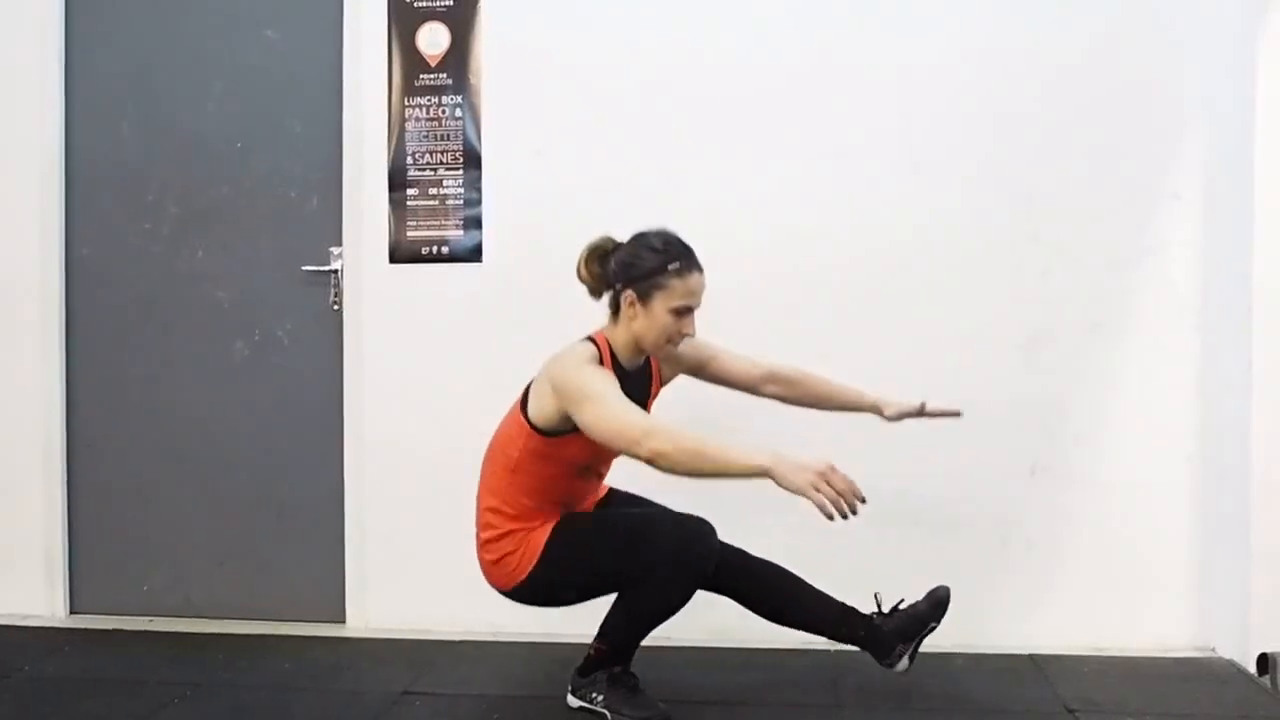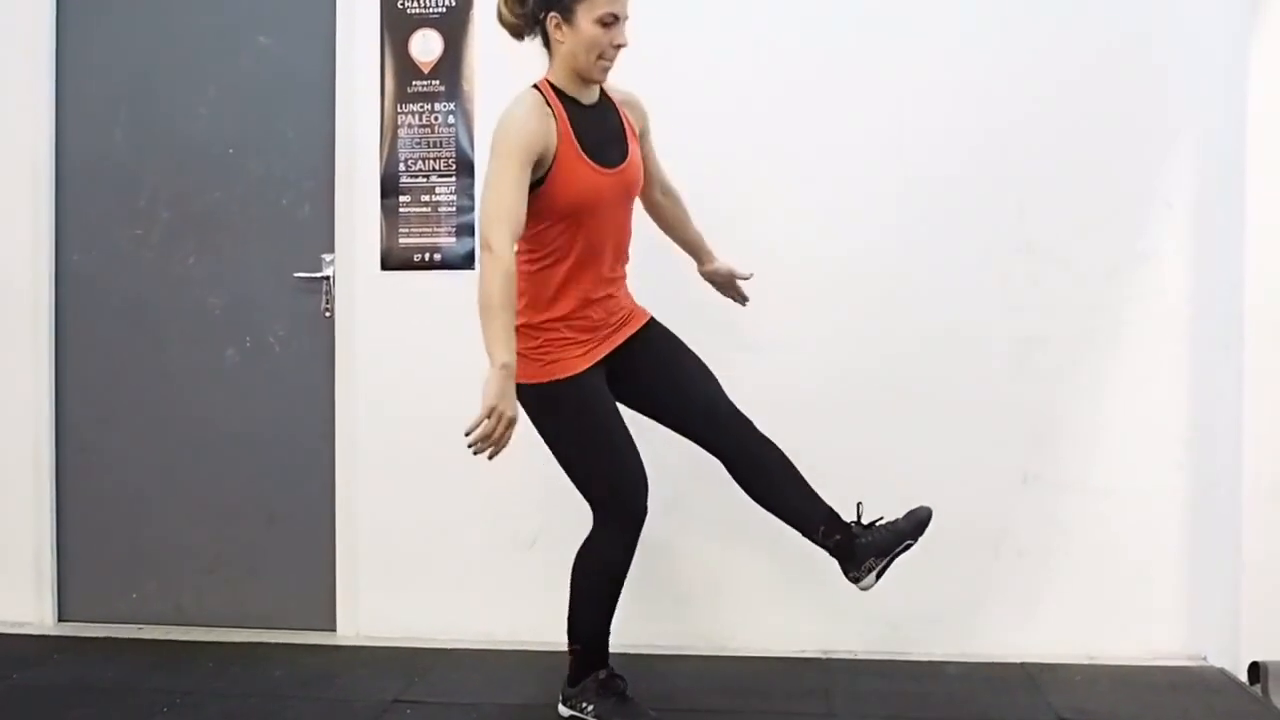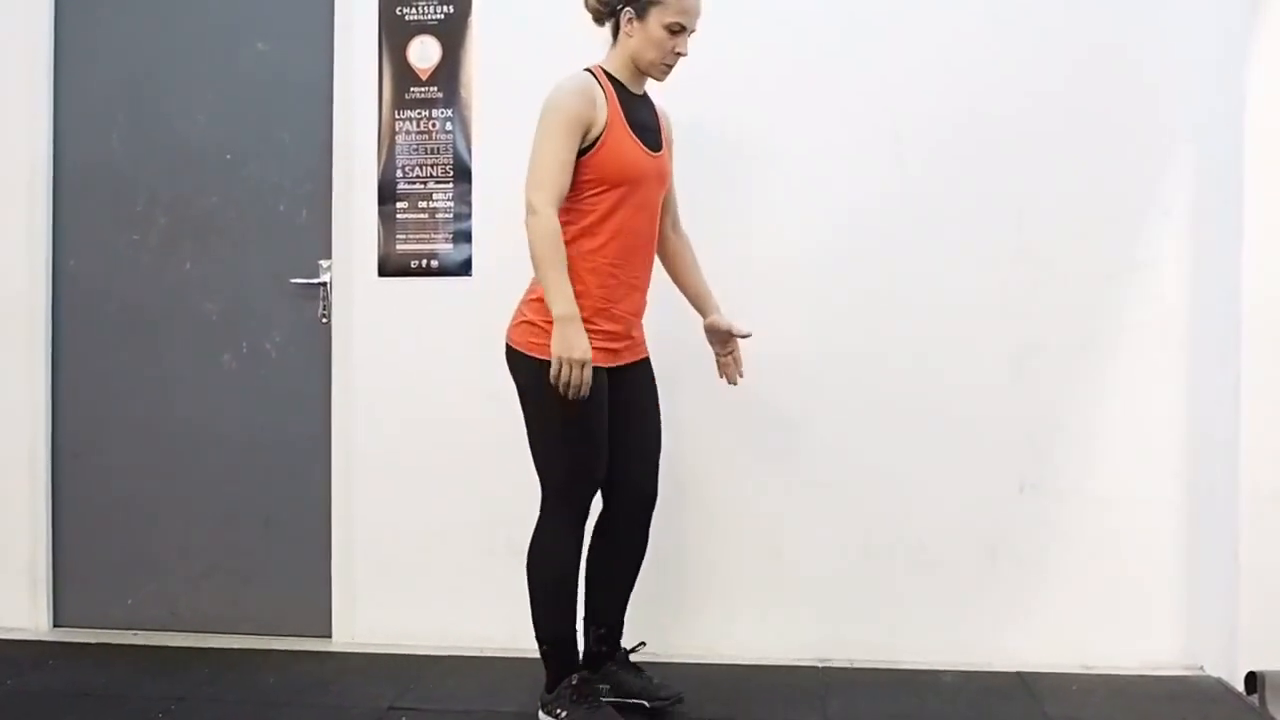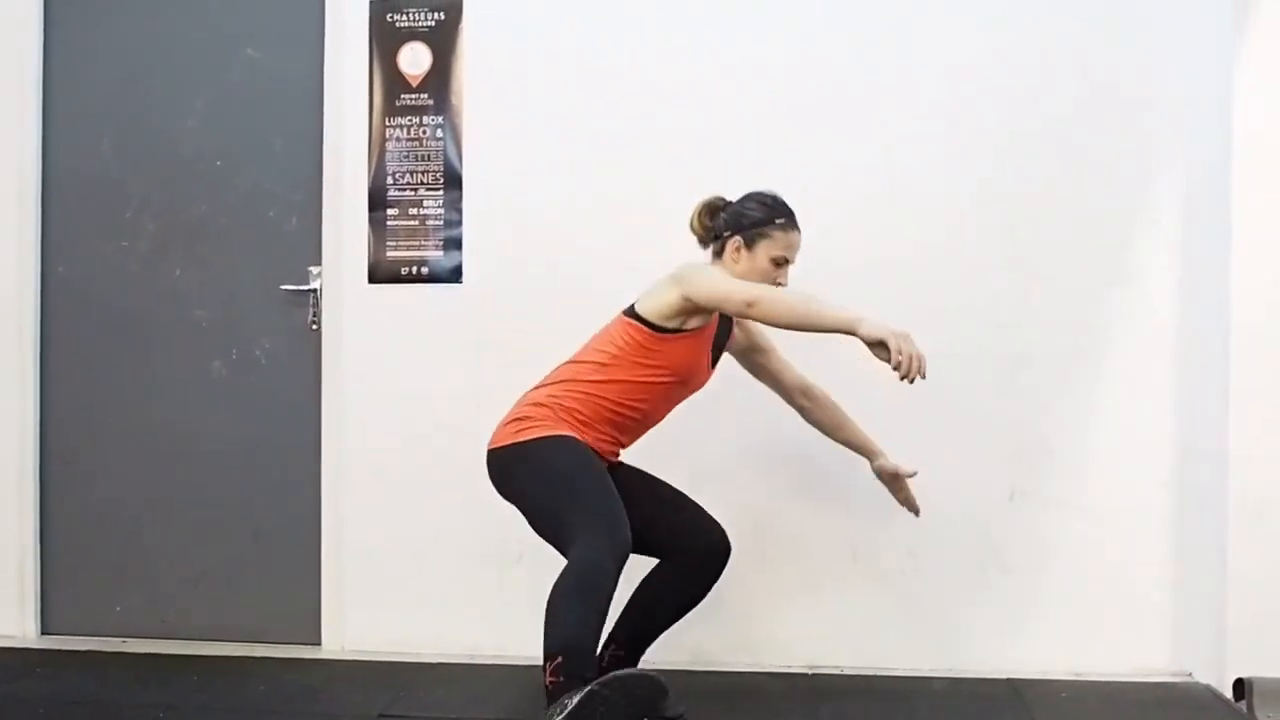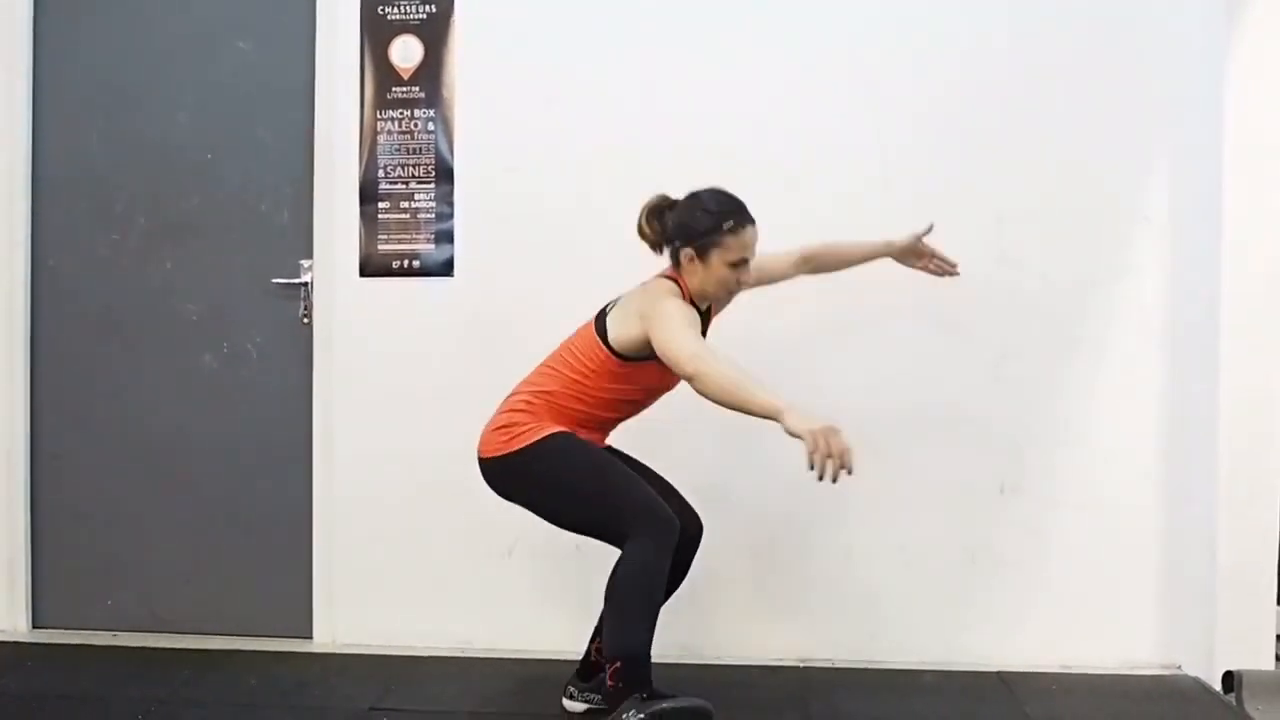
dt=1s
person 1, frame 1
left shoulder: (664, 353)
right shoulder: (577, 373)
left elbow: (767, 378)
right elbow: (653, 445)
left wrist: (878, 405)
right wrist: (774, 464)
left hip: (575, 506)
right hip: (522, 542)
left knee: (722, 562)
right knee: (688, 545)
left ankle: (876, 632)
right ankle: (598, 675)
person 1, frame 2
left shoulder: (627, 111)
right shoulder: (528, 122)
left elbow: (656, 192)
right elbow: (496, 248)
left wrist: (706, 260)
right wrist: (501, 373)
left hip: (619, 324)
right hip: (548, 347)
left knee: (731, 430)
right knee: (621, 504)
left ankle: (851, 545)
person 1, frame 3
left shoulder: (655, 119)
right shoulder: (578, 97)
left elbow: (666, 228)
right elbow: (541, 210)
left wrist: (710, 314)
right wrist: (565, 320)
left hip: (623, 349)
right hip: (559, 344)
left knee: (633, 504)
right knee: (568, 507)
left ankle: (605, 662)
person 1, frame 4
left shoulder: (732, 330)
right shoulder: (693, 282)
left elbow: (799, 392)
right elbow: (752, 299)
left wrist: (876, 457)
right wrist: (861, 326)
left hip: (588, 452)
right hip: (536, 438)
left knee: (703, 547)
right knee: (604, 542)
left ankle: (609, 675)
person 1, frame 5
left shoulder: (696, 290)
right shoulder: (661, 305)
left elbow: (800, 261)
right elbow: (704, 372)
left wrist: (892, 249)
right wrist: (788, 415)
left hip: (561, 439)
right hip: (519, 443)
left knee: (679, 531)
right knee: (652, 529)
